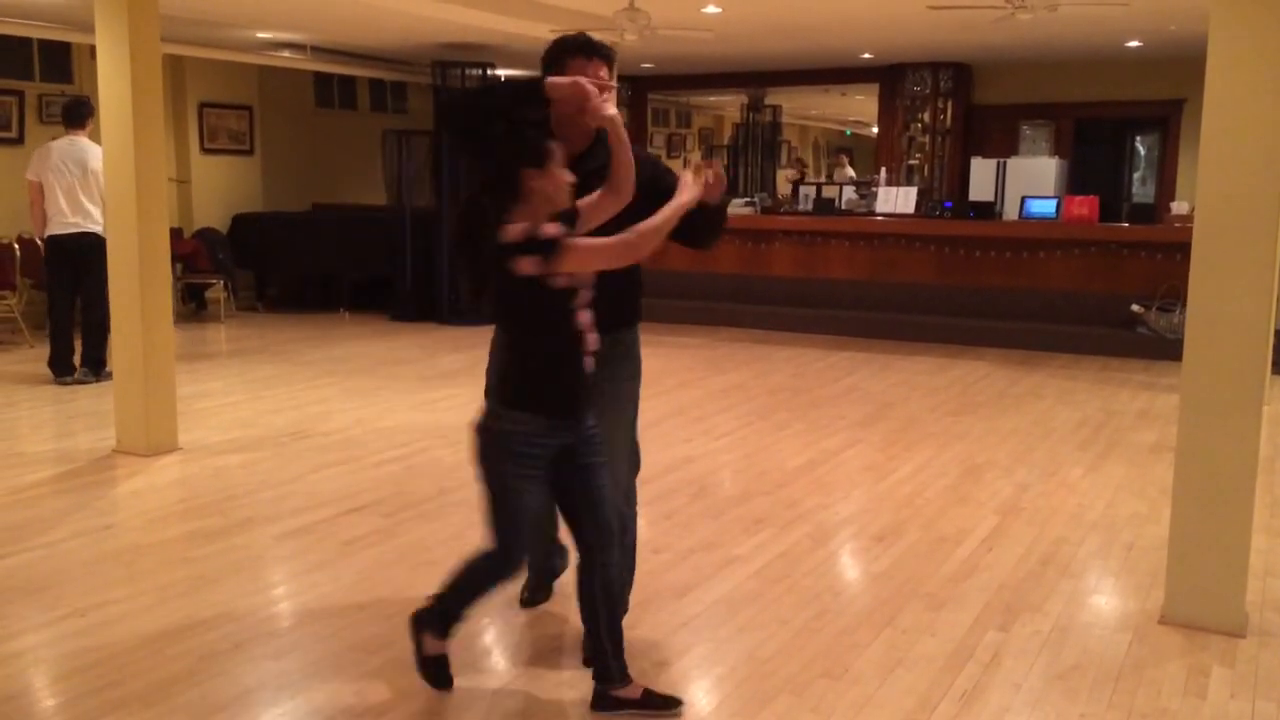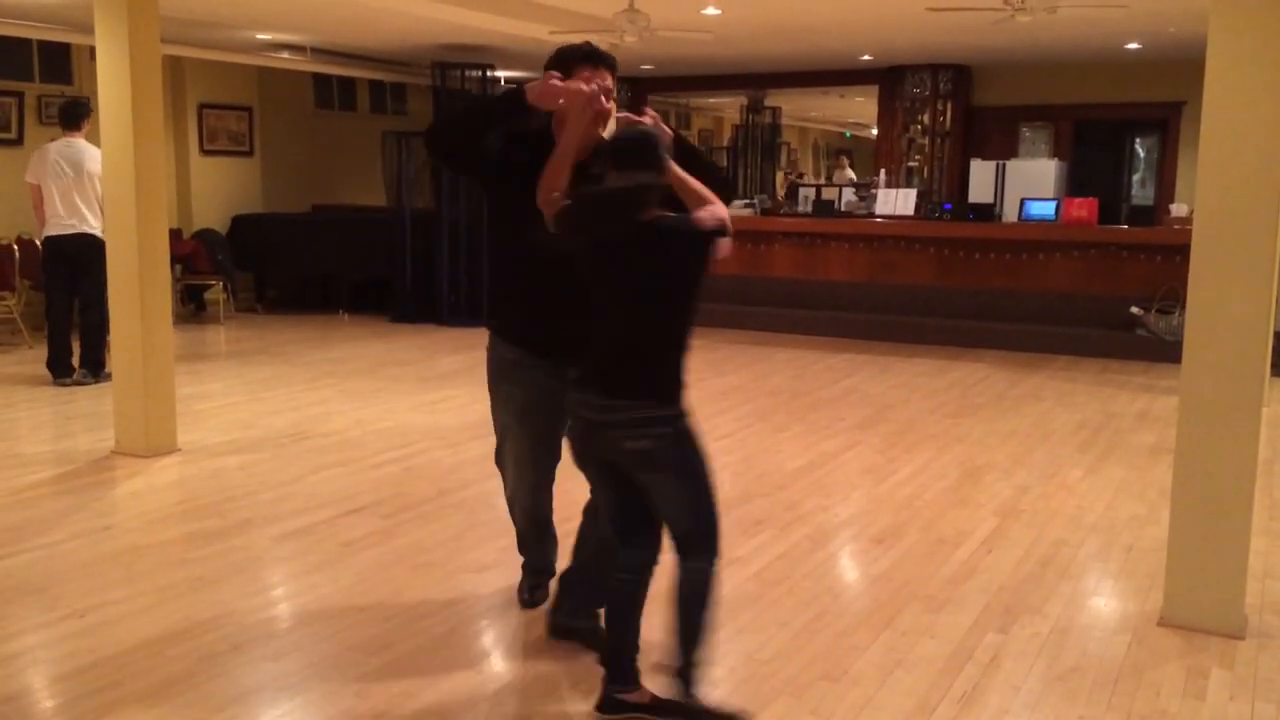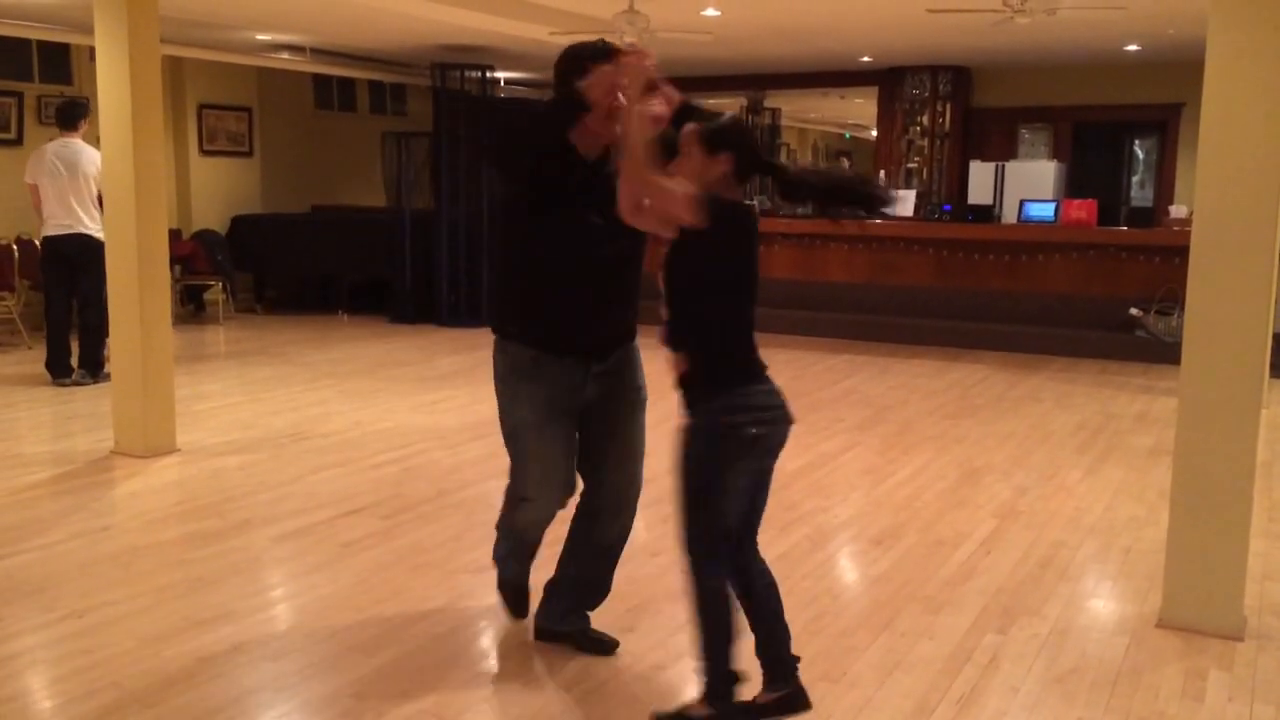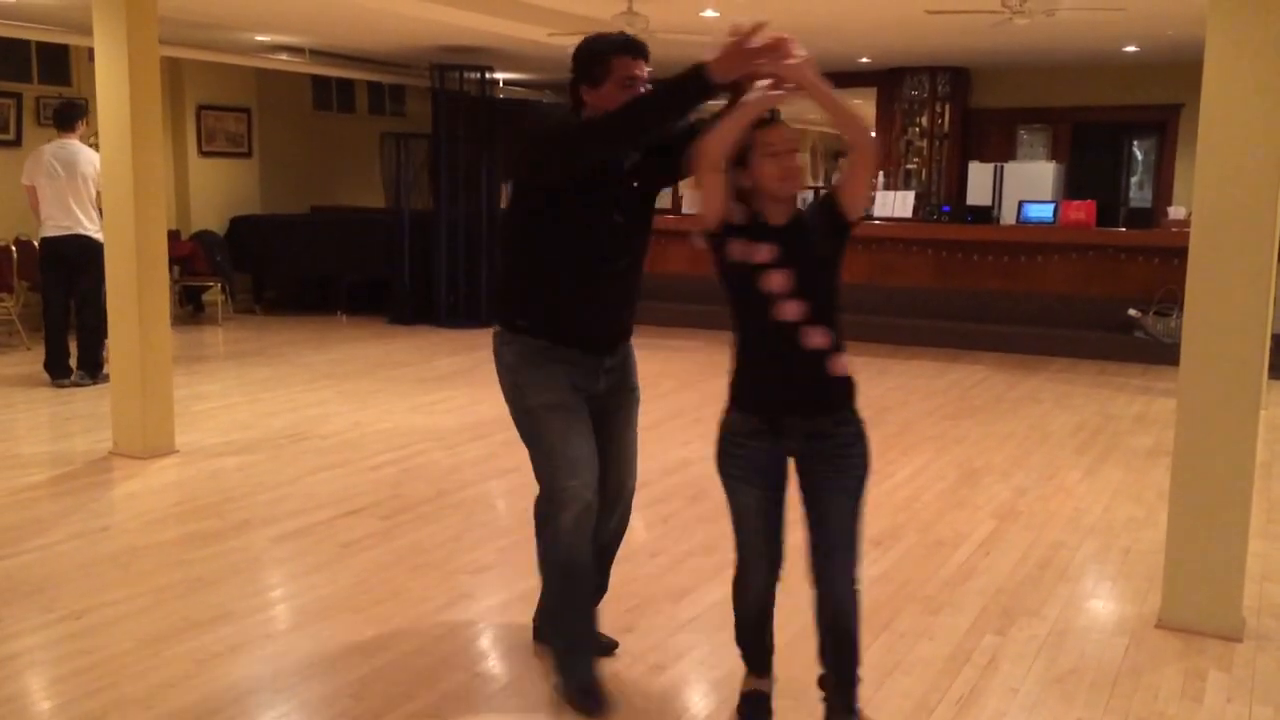
dt=0.2s
person 1, frame 1
left shoulder: (553, 228)
right shoulder: (522, 240)
left elbow: (613, 195)
right elbow: (631, 249)
left wrist: (608, 122)
right wrist: (685, 194)
left hip: (566, 419)
right hip: (521, 423)
left knee: (599, 549)
right knee: (511, 553)
right ankle: (433, 628)
person 1, frame 2
left shoulder: (594, 226)
right shoulder: (696, 234)
left elbow: (551, 197)
right elbow: (715, 209)
left wrist: (575, 124)
right wrist: (662, 157)
left hip: (592, 413)
right hip: (654, 421)
left knee: (630, 550)
right knee: (699, 551)
person 1, frame 3
left shoulder: (712, 219)
right shoulder: (708, 221)
left elbow: (640, 189)
right elbow: (636, 202)
left wrist: (636, 108)
right wrist: (653, 124)
left hip: (726, 417)
right hip: (740, 409)
left knee: (711, 555)
right knee: (736, 553)
person 1, frame 4
left shoulder: (824, 221)
right shoulder: (731, 228)
left elbow: (866, 147)
right elbow: (705, 158)
left wrist: (808, 77)
right wrist: (755, 101)
left hip: (833, 426)
right hip: (755, 429)
left knee: (835, 564)
right knee: (757, 566)
person 2, frame 1
left shoulder: (632, 164)
left elbow: (692, 230)
left wrist: (709, 200)
right wrist: (554, 101)
left hip: (606, 343)
left knee: (612, 478)
right ankle: (545, 562)
person 2, frame 2
right shoulder: (514, 163)
left elbow: (711, 191)
right elbow: (444, 140)
left wrist: (669, 144)
right wrist: (525, 100)
right hip: (525, 356)
right knee: (524, 479)
left ankle: (577, 608)
right ankle: (537, 565)
person 2, frame 3
right shoulder: (536, 164)
right elbow: (509, 160)
left wrist: (677, 110)
right wrist: (587, 95)
left hip: (613, 359)
right hip: (535, 358)
left knee: (617, 491)
right knee: (543, 488)
left ankle: (566, 611)
right ankle: (512, 563)
person 2, frame 4
left shoulder: (641, 159)
right shoulder: (557, 144)
right elbow: (626, 130)
left wrist: (739, 92)
right wrist: (708, 75)
left hip: (609, 353)
right hip: (539, 351)
left knee: (612, 496)
right knee: (571, 497)
left ankle: (559, 619)
right ankle: (574, 662)
person 3, frame 1
left shoulder: (43, 154)
right shoulder: (100, 155)
left elbow: (36, 204)
left wrist: (42, 237)
left hip: (57, 238)
right hip: (93, 237)
left knee: (60, 306)
right knee: (94, 305)
left ankle: (63, 368)
right ankle: (92, 367)
person 3, frame 2
left shoulder: (41, 156)
right shoulder: (97, 156)
left elbow: (37, 206)
left hip: (54, 240)
right hip: (90, 238)
left knee: (58, 307)
right knee: (92, 306)
left ankle: (61, 370)
right ankle: (90, 368)
person 3, frame 3
left shoulder: (39, 157)
right shoulder: (94, 157)
left elbow: (38, 204)
left hip: (52, 240)
right hip: (88, 239)
left knee: (56, 307)
right knee: (91, 306)
left ankle: (60, 370)
right ankle: (89, 368)
person 3, frame 4
left shoulder: (36, 158)
right shoulder: (92, 158)
left elbow: (35, 205)
right elbow: (104, 204)
left hip: (50, 241)
right hip: (87, 239)
left knee: (55, 308)
right knee: (89, 307)
left ankle: (59, 371)
right ankle: (88, 369)
